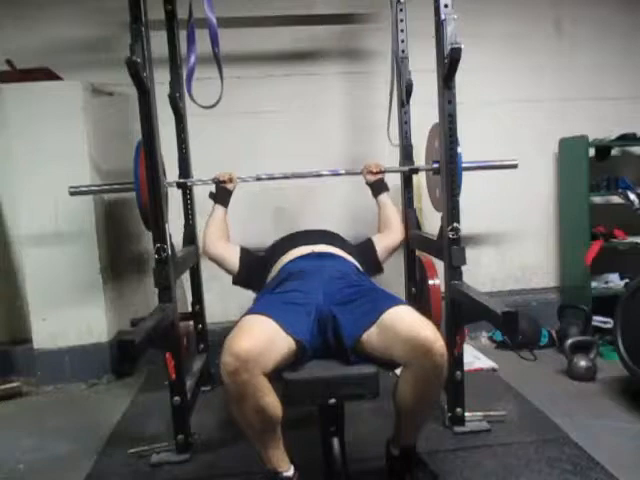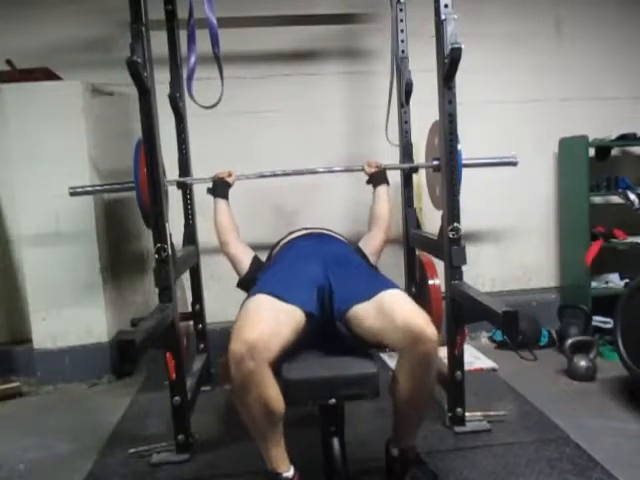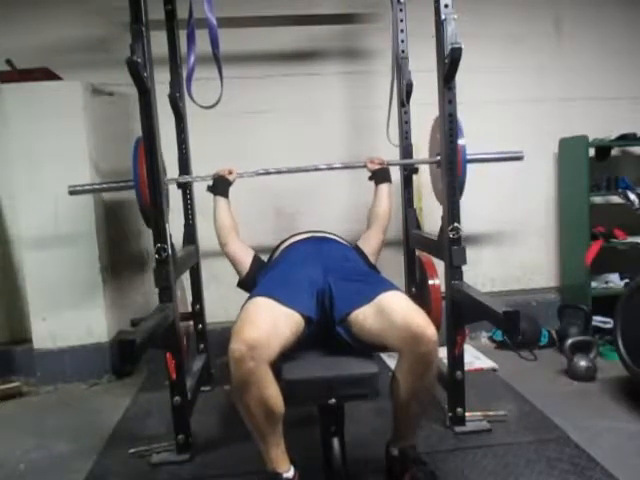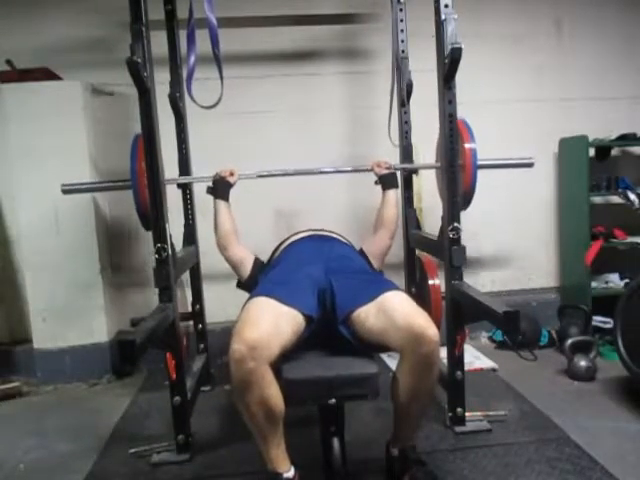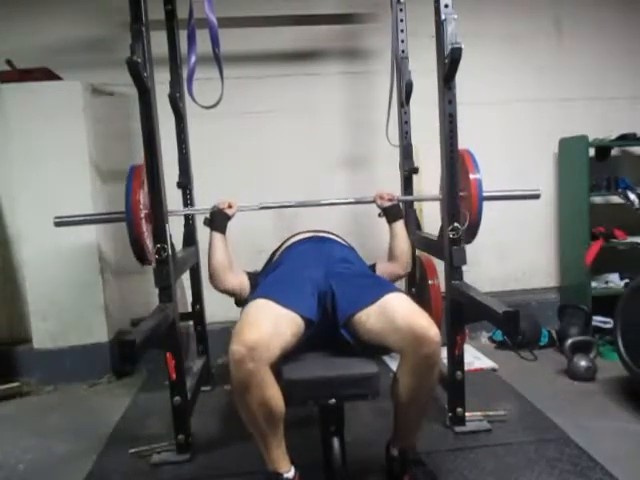
dt=1s
person 1, frame 1
left shoulder: (350, 251)
right shoulder: (267, 261)
left elbow: (394, 234)
right elbow: (214, 246)
left wrist: (379, 187)
right wrist: (222, 198)
left hip: (351, 286)
left knee: (430, 348)
right knee: (238, 359)
left ankle: (402, 451)
person 1, frame 2
left shoulder: (355, 257)
left elbow: (379, 230)
right elbow: (230, 242)
left wrist: (380, 182)
right wrist: (220, 194)
left knee: (422, 336)
right knee: (245, 351)
left ankle: (402, 450)
person 1, frame 3
left shoulder: (355, 256)
left elbow: (377, 228)
right elbow: (230, 241)
left wrist: (383, 179)
right wrist: (221, 191)
left knee: (423, 337)
right knee: (245, 350)
left ankle: (402, 450)
person 1, frame 4
left shoulder: (359, 261)
right shoulder: (267, 273)
left elbow: (384, 234)
right elbow: (230, 246)
left wrist: (389, 183)
right wrist: (221, 194)
left knee: (425, 338)
right knee: (245, 351)
left ankle: (401, 451)
person 1, frame 5
left shoulder: (361, 271)
right shoulder: (264, 280)
left elbow: (400, 265)
right elbow: (224, 280)
left wrist: (395, 215)
right wrist: (218, 225)
left knee: (426, 338)
right knee: (245, 352)
left ankle: (401, 452)
